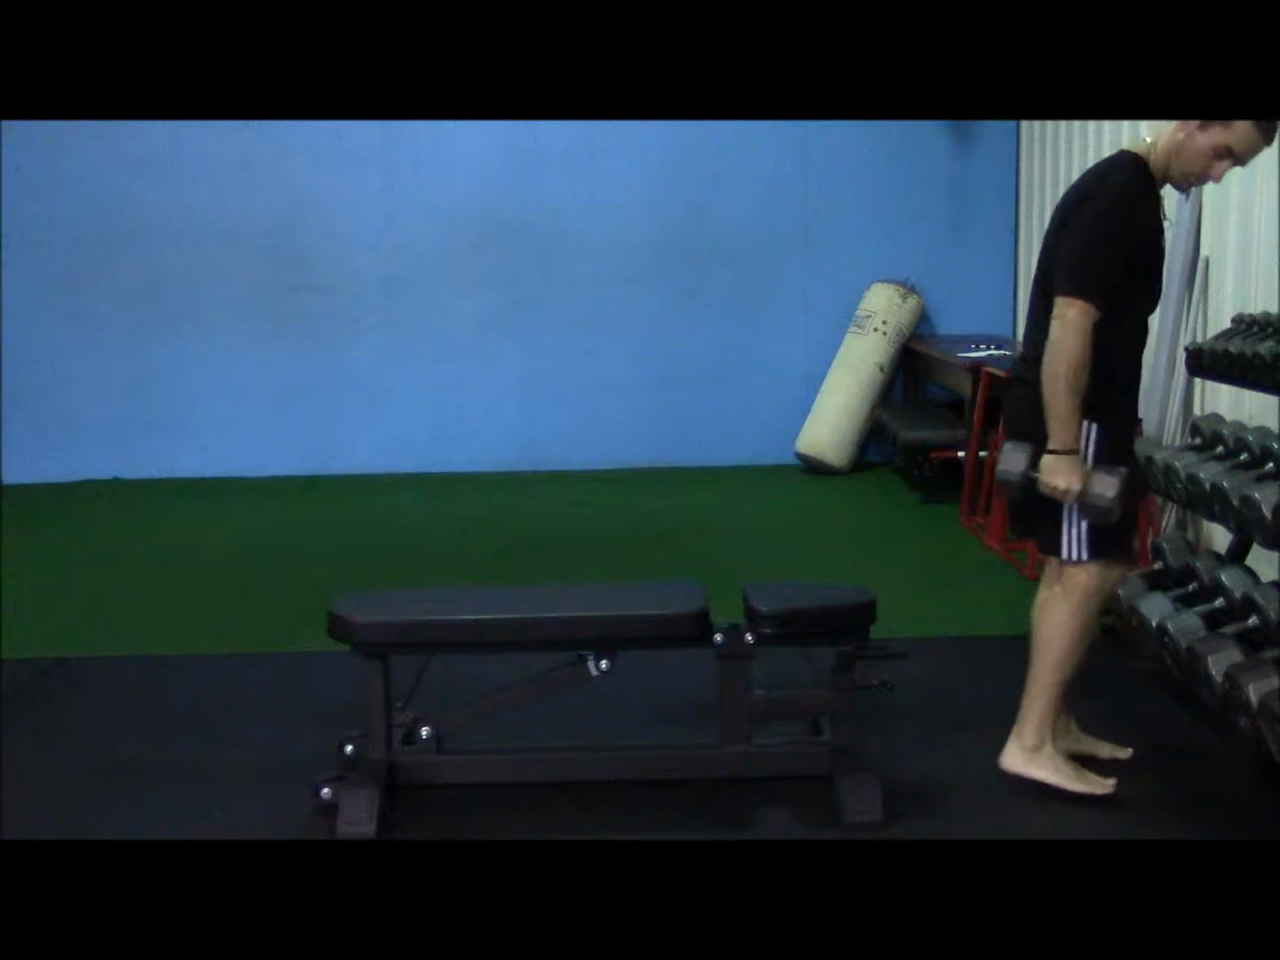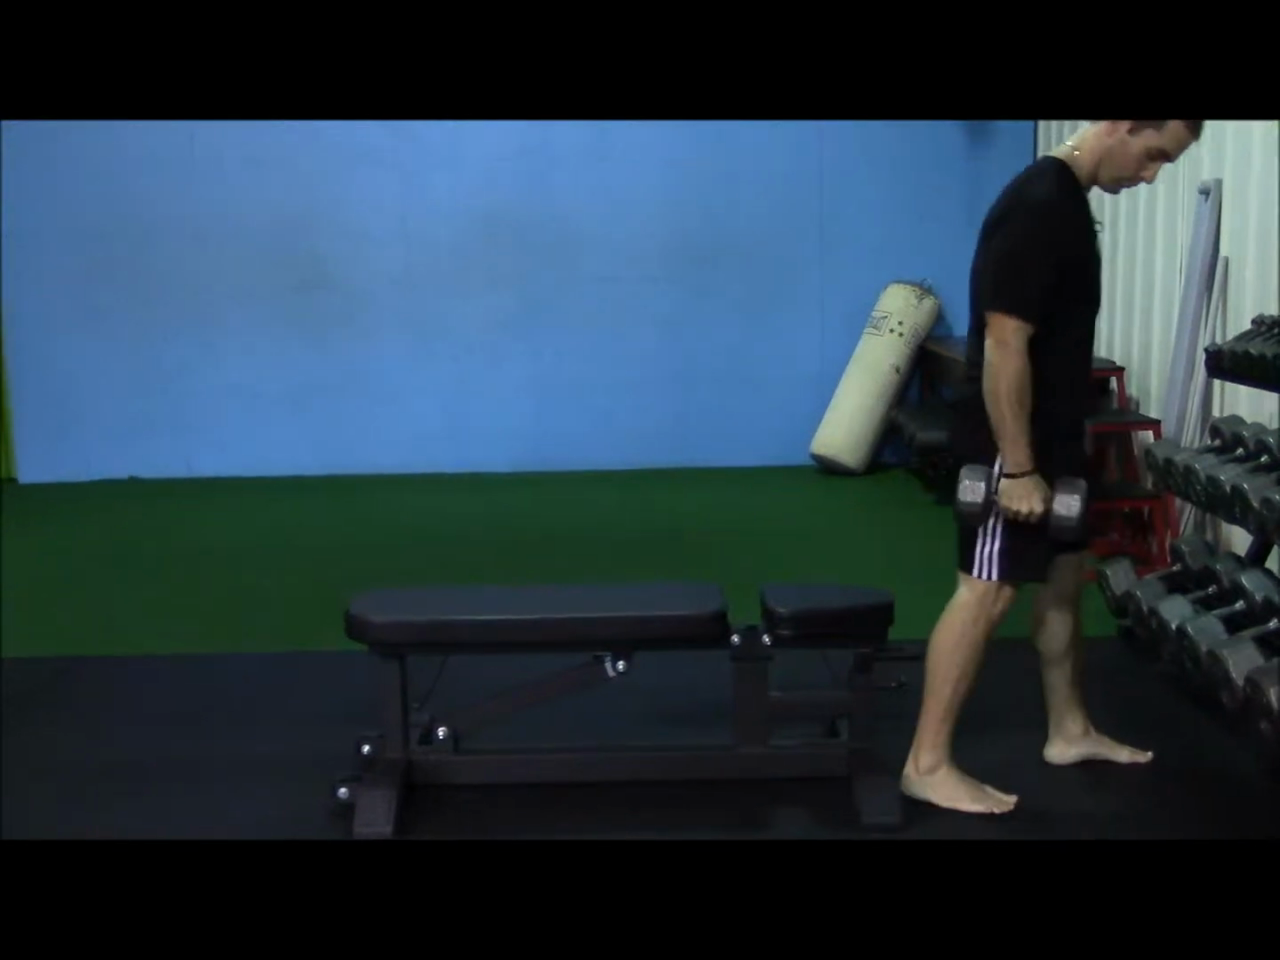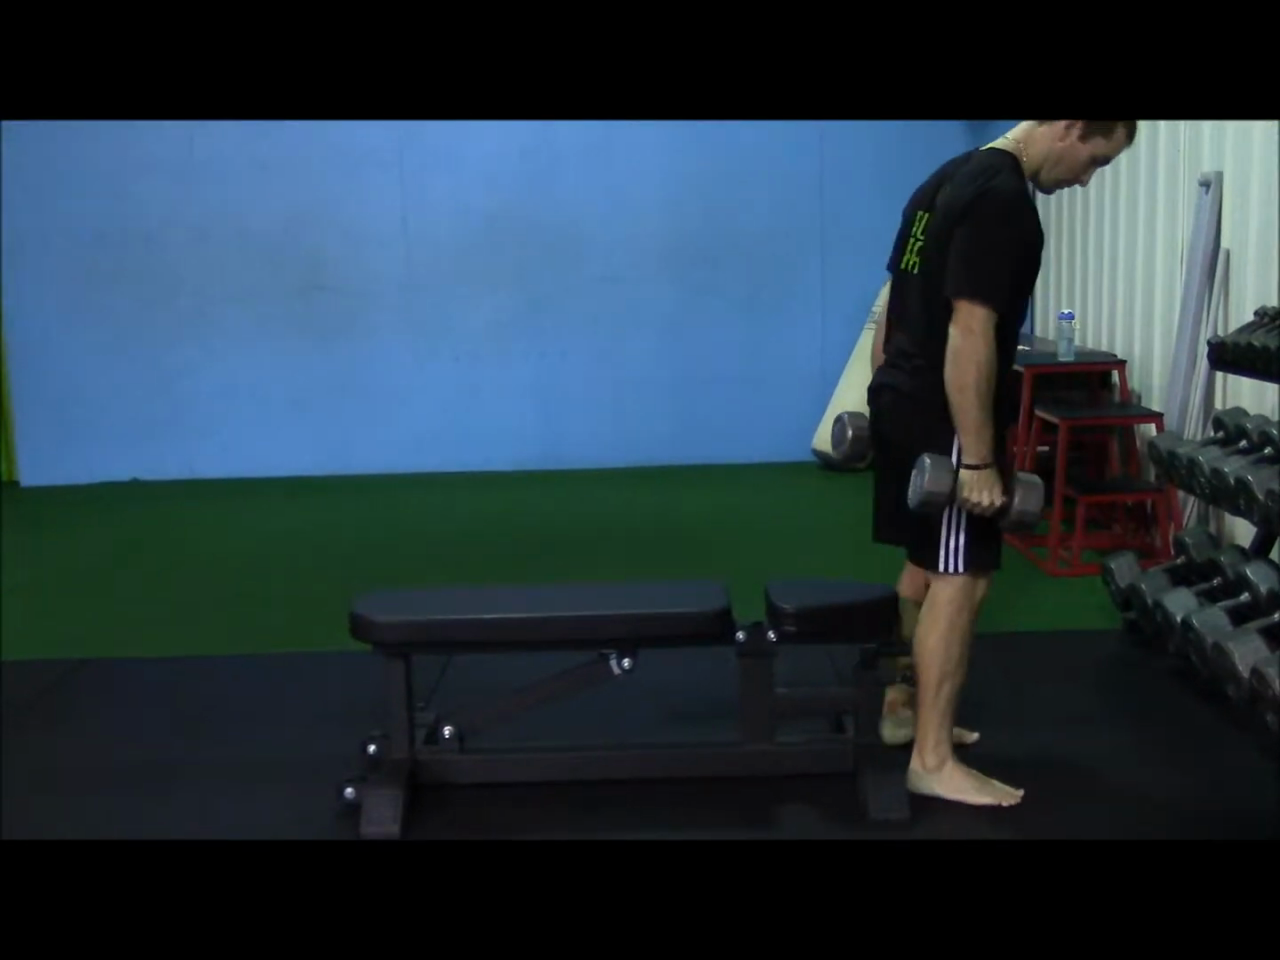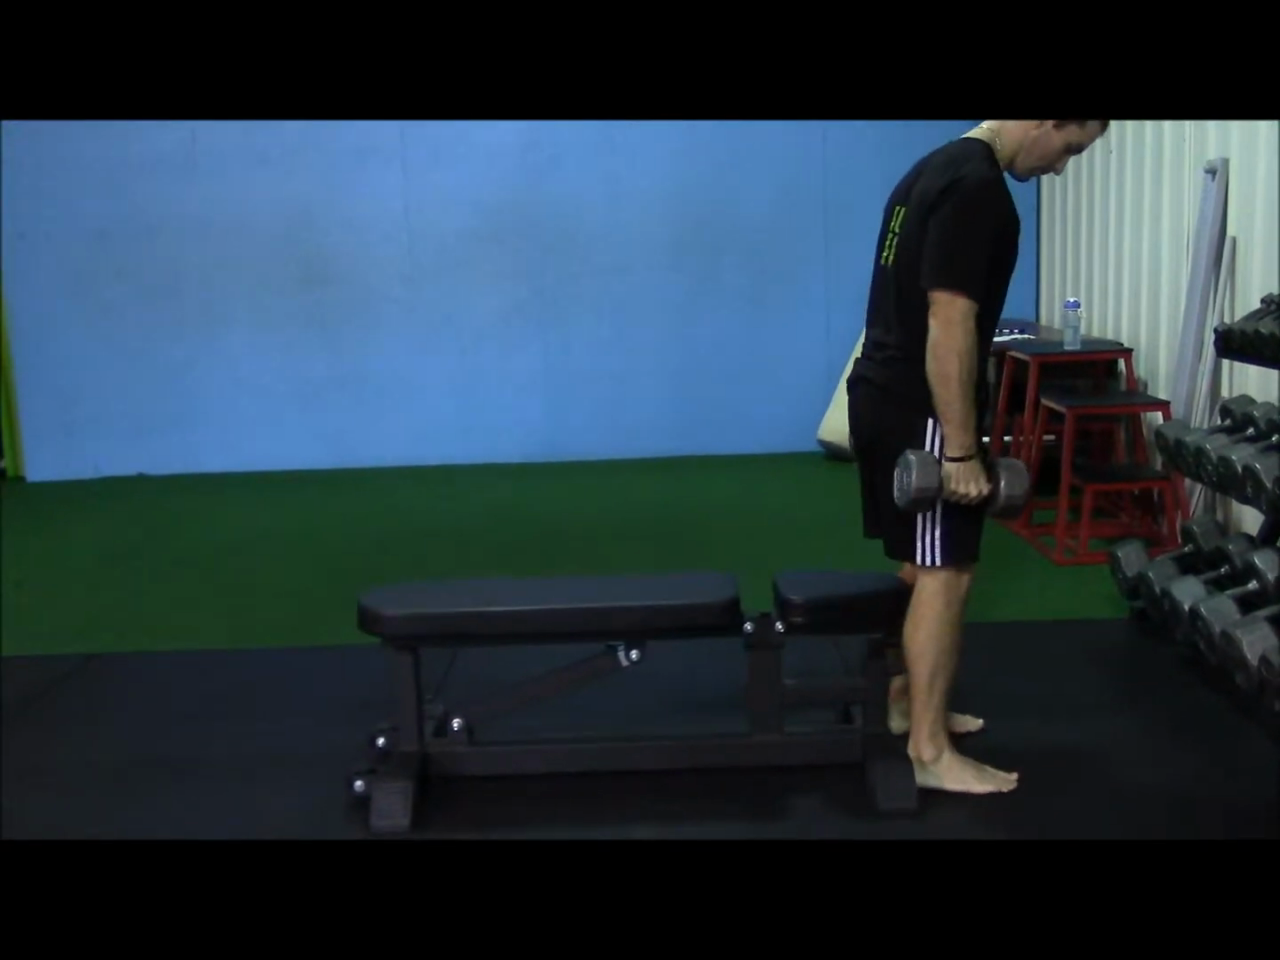
dt=0.7s
person 1, frame 1
left shoulder: (1126, 188)
right shoulder: (1119, 198)
right elbow: (1070, 326)
right wrist: (1061, 449)
left hip: (1069, 411)
right hip: (1075, 416)
left knee: (1071, 569)
right knee: (1091, 572)
left ankle: (1054, 723)
right ankle: (1030, 742)
person 1, frame 2
left shoulder: (1067, 198)
right shoulder: (1040, 206)
right elbow: (1003, 347)
right wrist: (1018, 469)
left hip: (1051, 429)
right hip: (1016, 435)
left knee: (1066, 576)
right knee: (989, 590)
left ankle: (1069, 730)
right ankle: (927, 762)
person 1, frame 3
left shoulder: (956, 177)
right shoulder: (1004, 200)
left elbow: (901, 300)
right elbow: (970, 335)
left wrist: (888, 380)
right wrist: (977, 460)
left hip: (901, 400)
right hip: (937, 416)
left knee: (924, 570)
right knee: (960, 581)
left ankle: (901, 706)
right ankle: (933, 761)
person 1, frame 4
left shoulder: (943, 168)
right shoulder: (977, 188)
right elbow: (949, 325)
right wrist: (962, 450)
left hip: (885, 392)
right hip: (917, 409)
left knee: (921, 564)
right knee: (944, 574)
left ankle: (905, 698)
right ankle: (930, 752)
